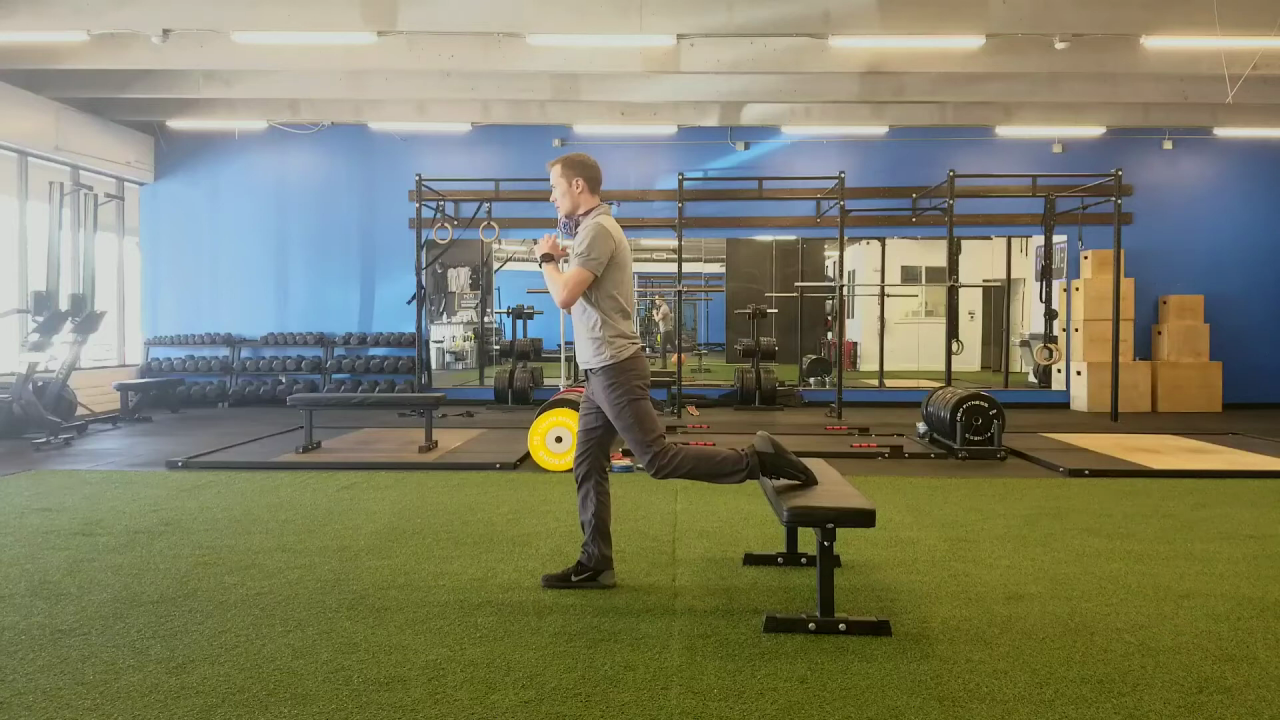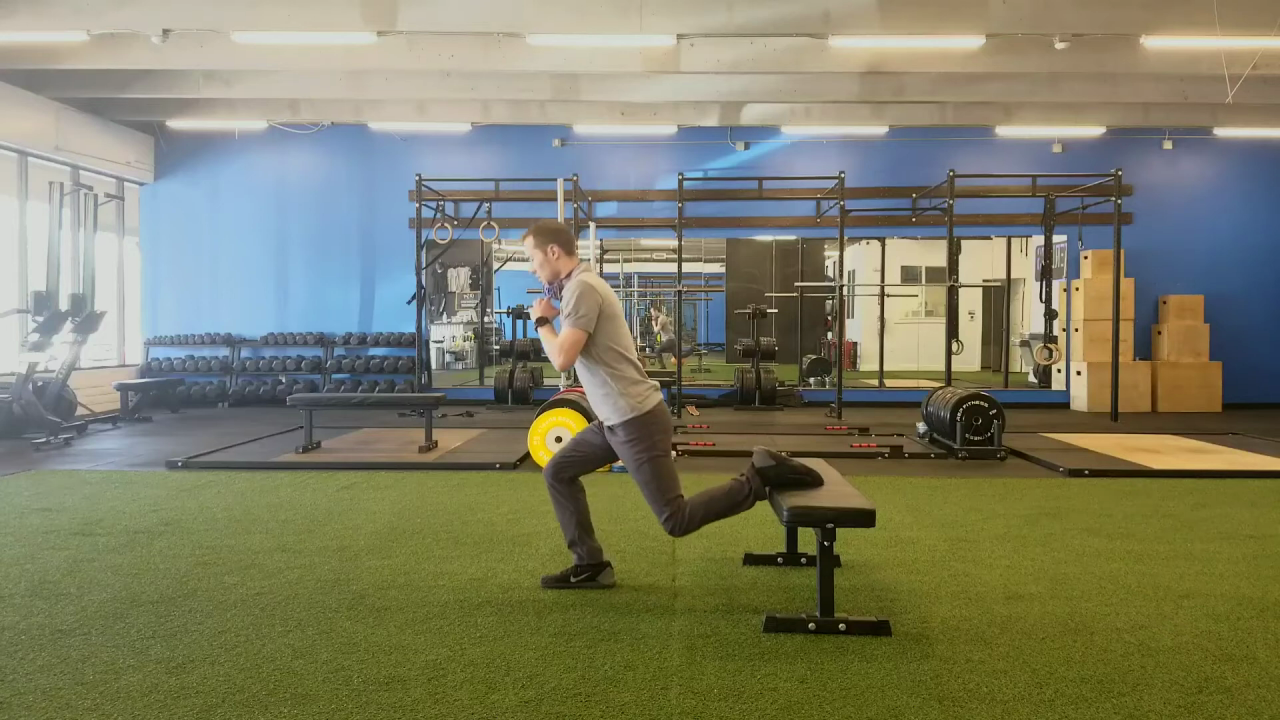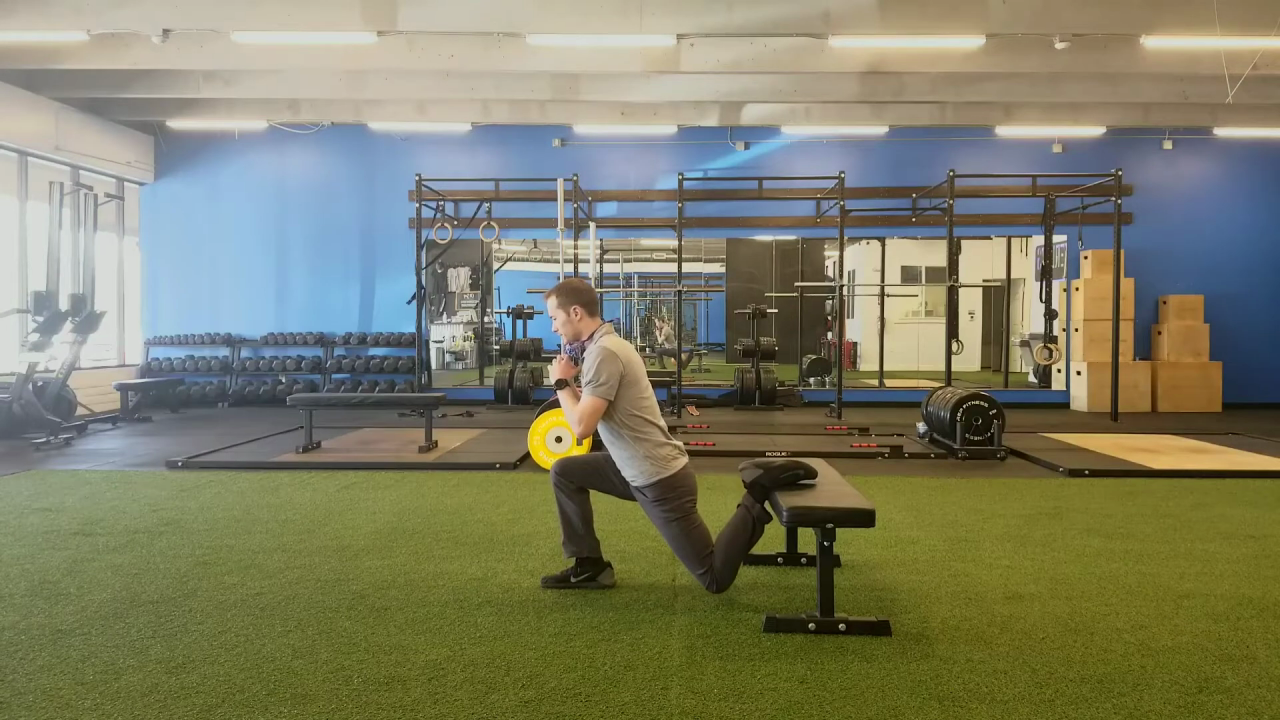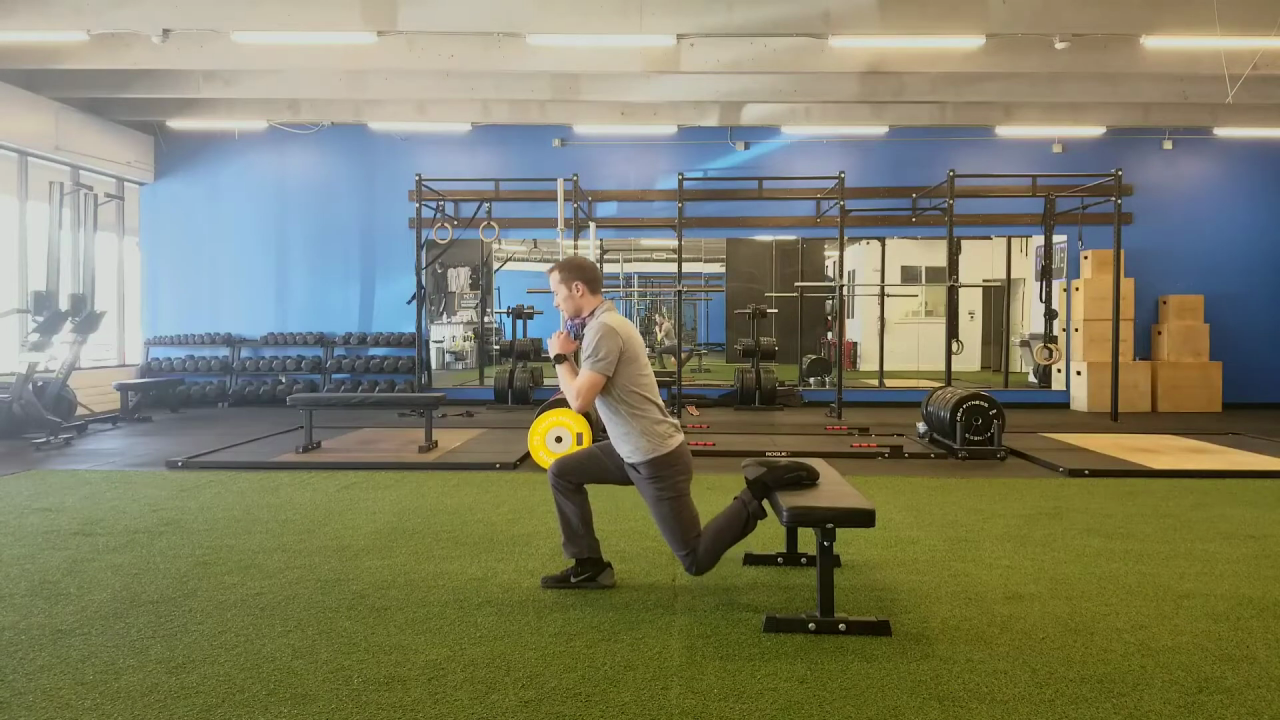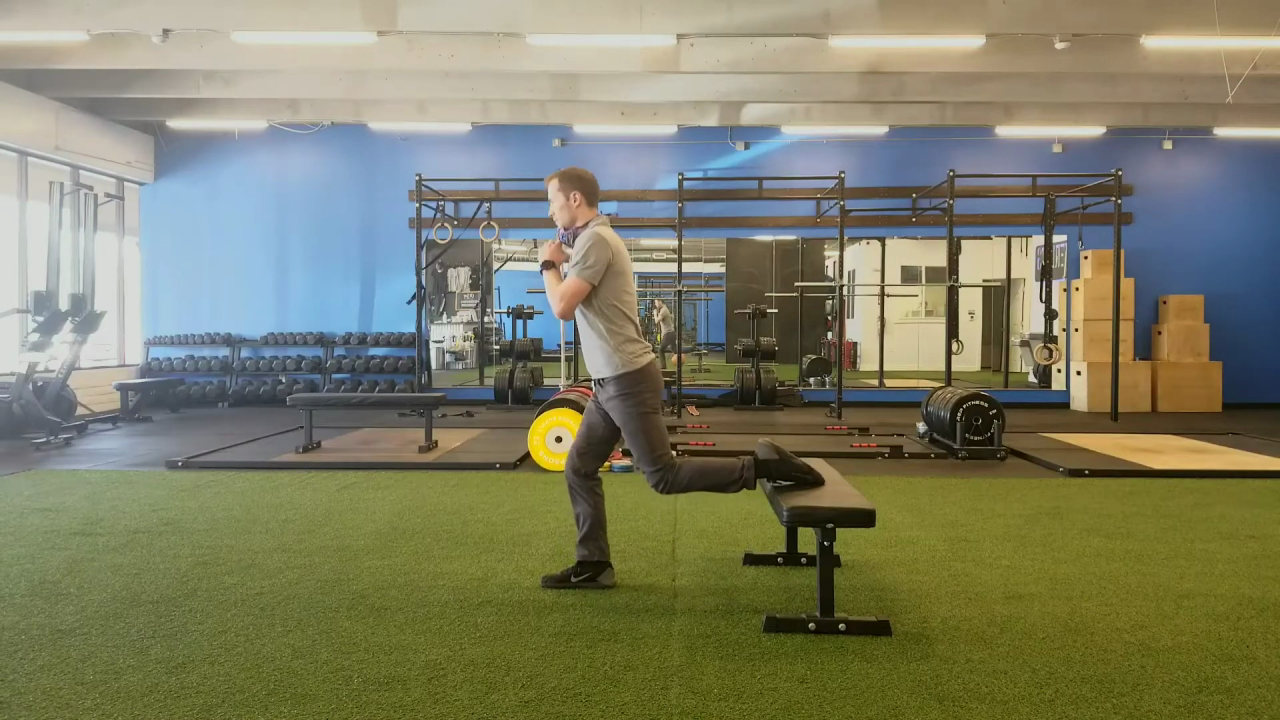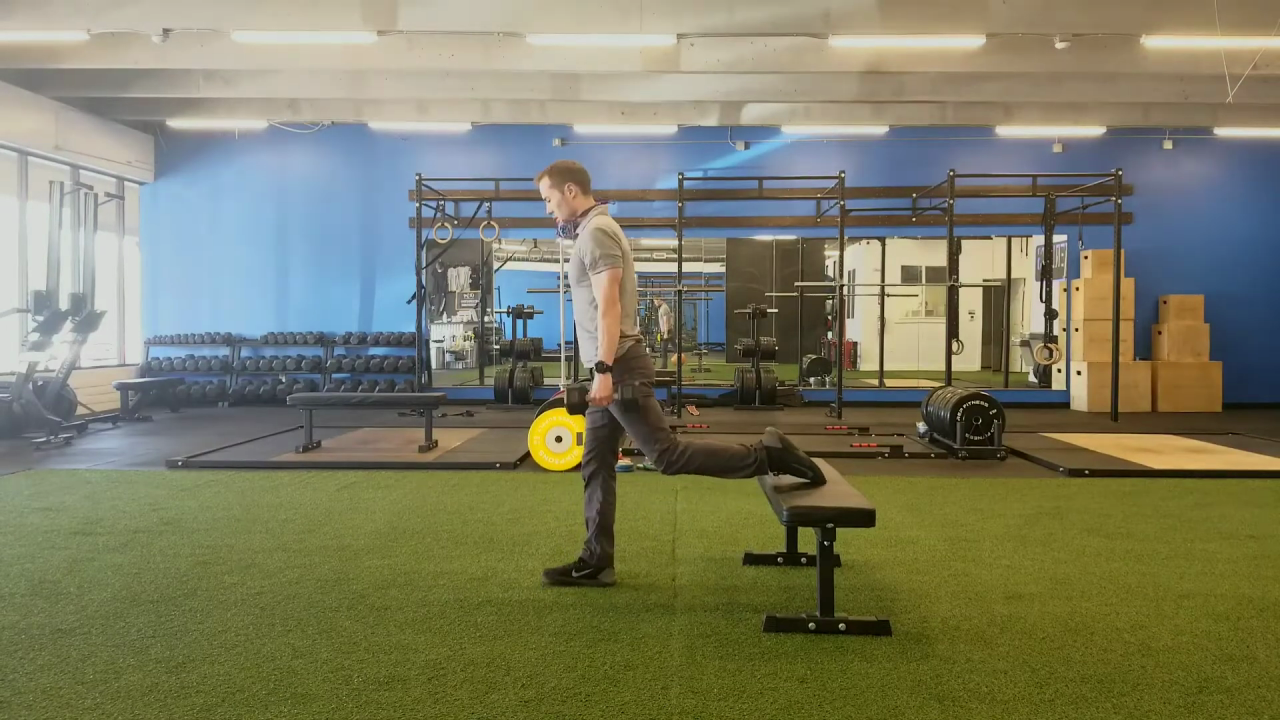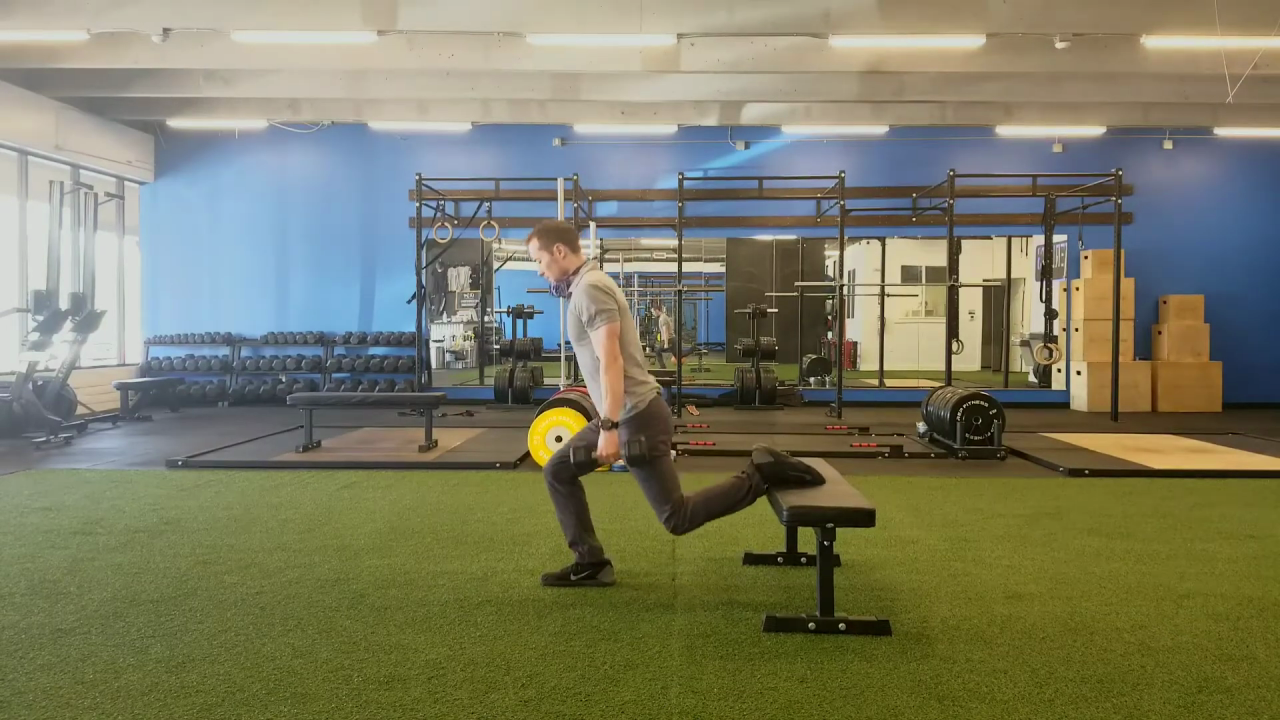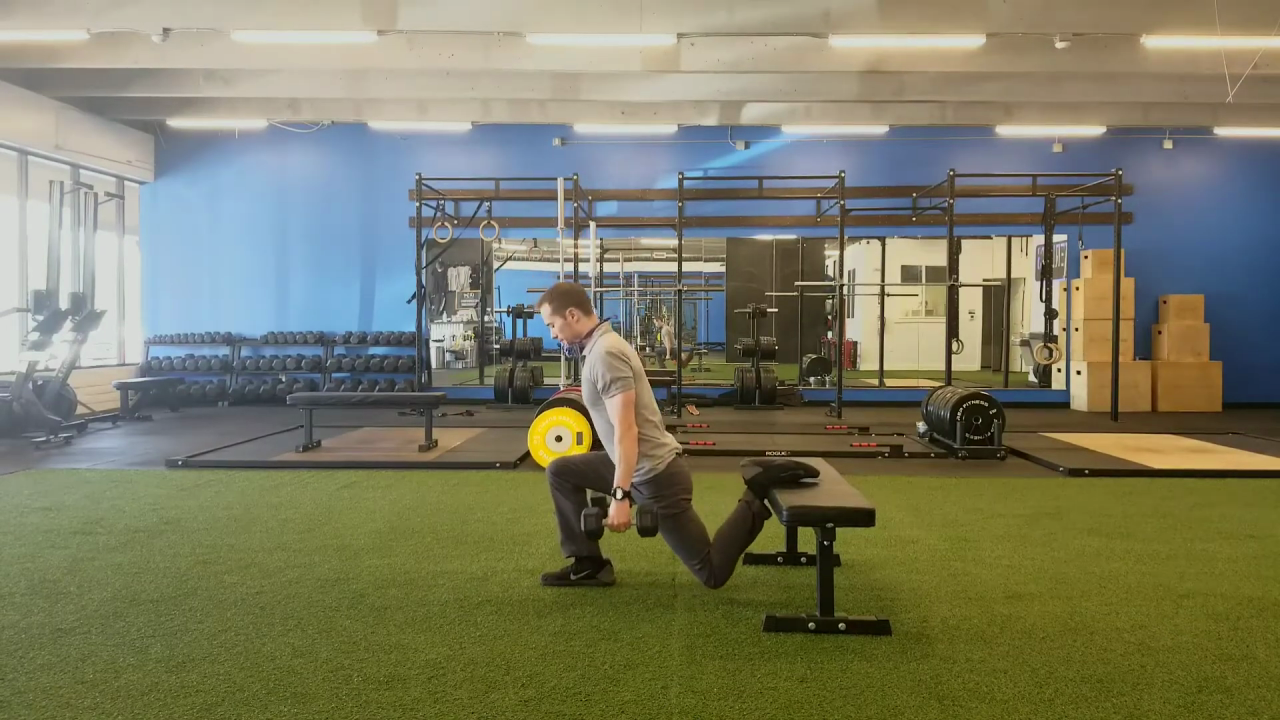
dt=0.7s
person 1, frame 1
left shoulder: (597, 229)
right shoulder: (594, 227)
left elbow: (565, 296)
left wrist: (547, 259)
right wrist: (561, 258)
left hip: (615, 369)
right hip: (602, 370)
left knee: (659, 458)
right knee: (588, 467)
left ankle: (756, 458)
right ankle: (595, 564)
person 1, frame 2
left shoulder: (581, 288)
right shoulder: (581, 285)
left elbow: (563, 359)
right elbow: (571, 355)
left wrist: (542, 321)
right wrist: (554, 320)
left hip: (636, 420)
right hip: (617, 418)
left knee: (676, 518)
right knee: (558, 472)
left ankle: (759, 476)
right ankle: (591, 565)
person 1, frame 3
left shoulder: (603, 353)
right shoulder: (607, 344)
left elbow: (582, 426)
right elbow: (590, 412)
left wrist: (561, 383)
right wrist: (570, 386)
left hip: (660, 479)
right hip: (641, 470)
left knee: (715, 577)
right knee: (565, 473)
left ankle: (759, 494)
right ankle: (590, 565)
person 1, frame 4
left shoulder: (603, 329)
right shoulder: (606, 322)
left elbow: (580, 401)
right elbow: (588, 392)
left wrist: (560, 358)
right wrist: (569, 359)
left hip: (656, 458)
right hip: (637, 452)
left knee: (697, 559)
right knee: (562, 473)
left ankle: (759, 491)
right ankle: (589, 565)
person 1, frame 5
left shoulder: (594, 240)
right shoulder: (595, 238)
left elbow: (563, 308)
right elbow: (576, 303)
left wrist: (548, 265)
right wrist: (562, 264)
left hip: (627, 379)
right hip: (611, 380)
left knee: (664, 476)
right knee: (579, 469)
left ankle: (761, 466)
right ankle: (593, 565)
person 1, frame 6
left shoulder: (598, 231)
right shoulder: (594, 232)
left elbow: (610, 305)
left wrist: (605, 372)
left hip: (618, 366)
right hip: (609, 366)
left knee: (667, 453)
right knee: (596, 465)
left ankle: (767, 454)
right ankle: (595, 561)
person 1, frame 7
left shoulder: (590, 288)
right shoulder: (587, 286)
left elbow: (611, 361)
left wrist: (608, 428)
right wrist: (608, 423)
left hip: (636, 416)
right hip: (622, 414)
left knee: (677, 517)
right knee: (559, 472)
left ankle: (761, 474)
right ankle: (591, 563)
person 1, frame 8
left shoulder: (605, 354)
right shoulder: (604, 344)
left elbow: (626, 430)
left wrist: (620, 497)
right wrist: (620, 487)
left hip: (655, 477)
right hip: (642, 467)
left knee: (711, 571)
right knee: (560, 472)
left ankle: (758, 499)
right ankle: (588, 563)
